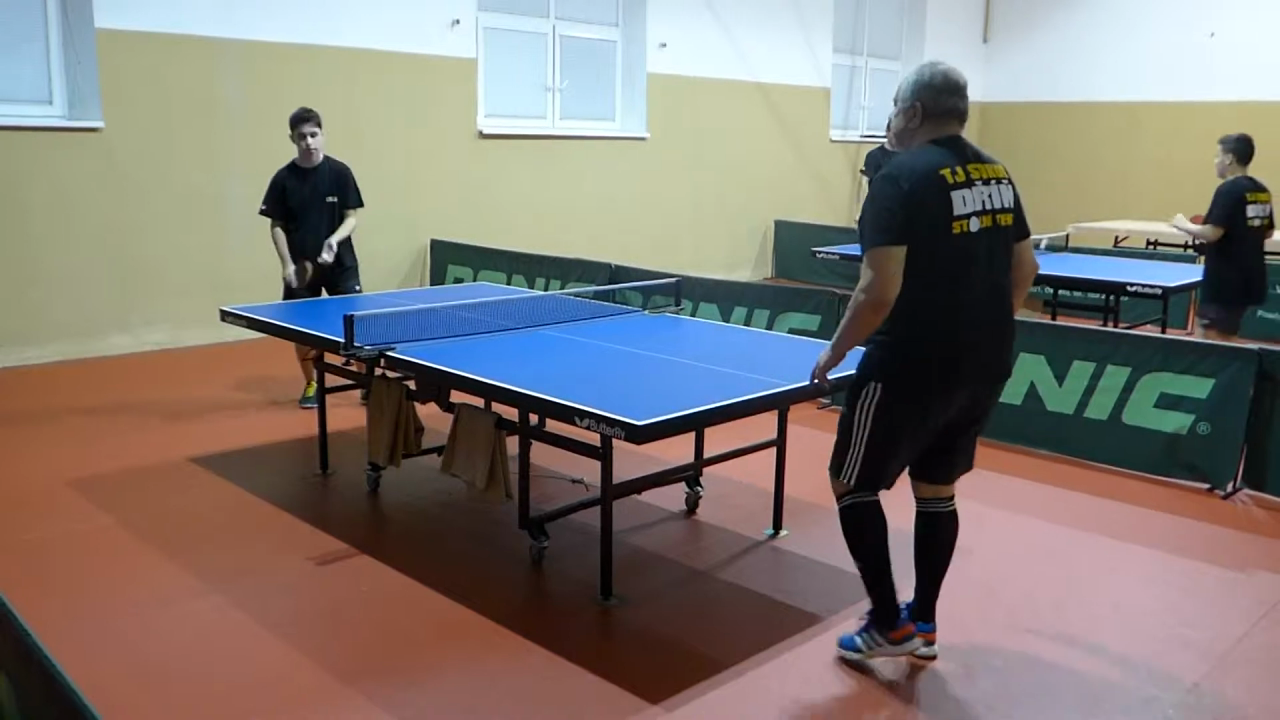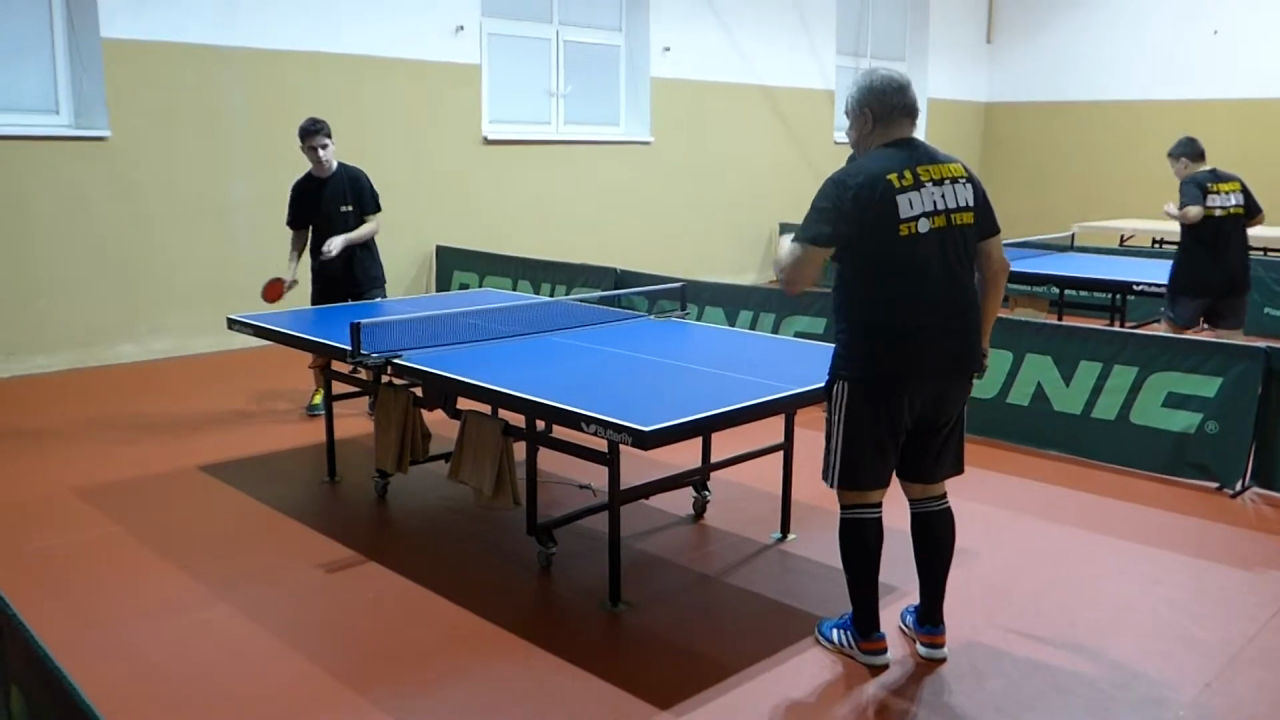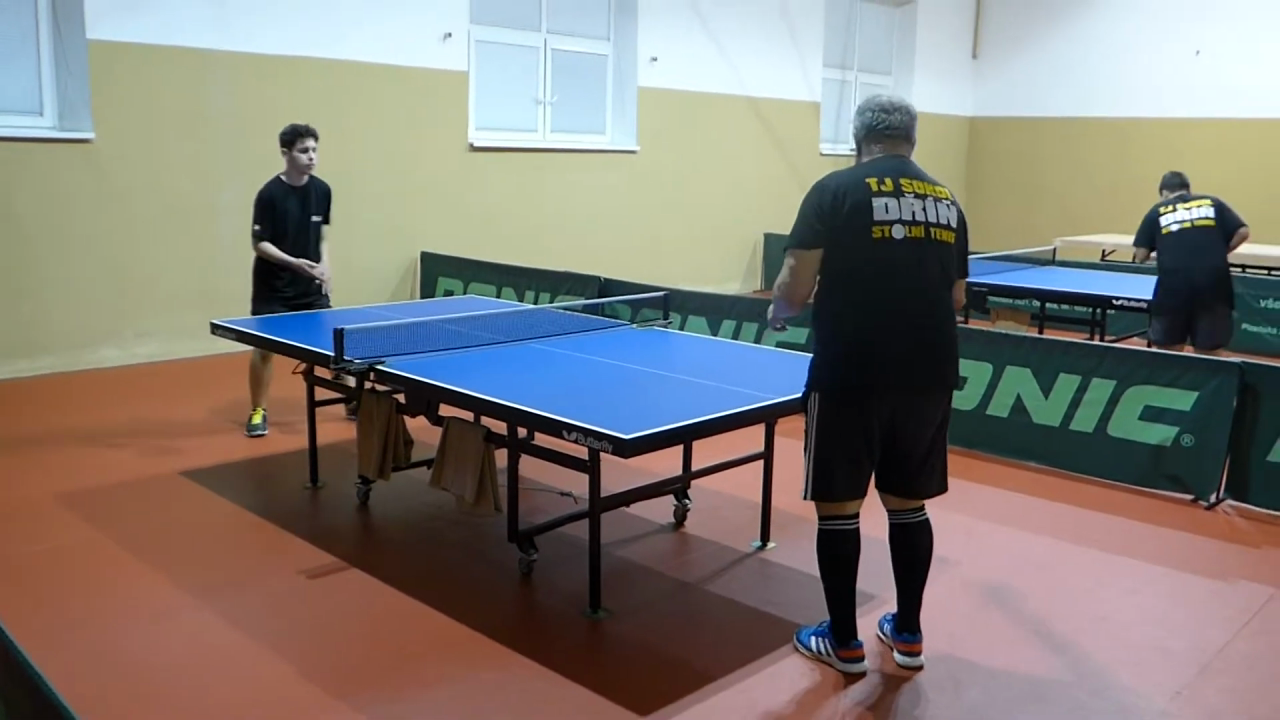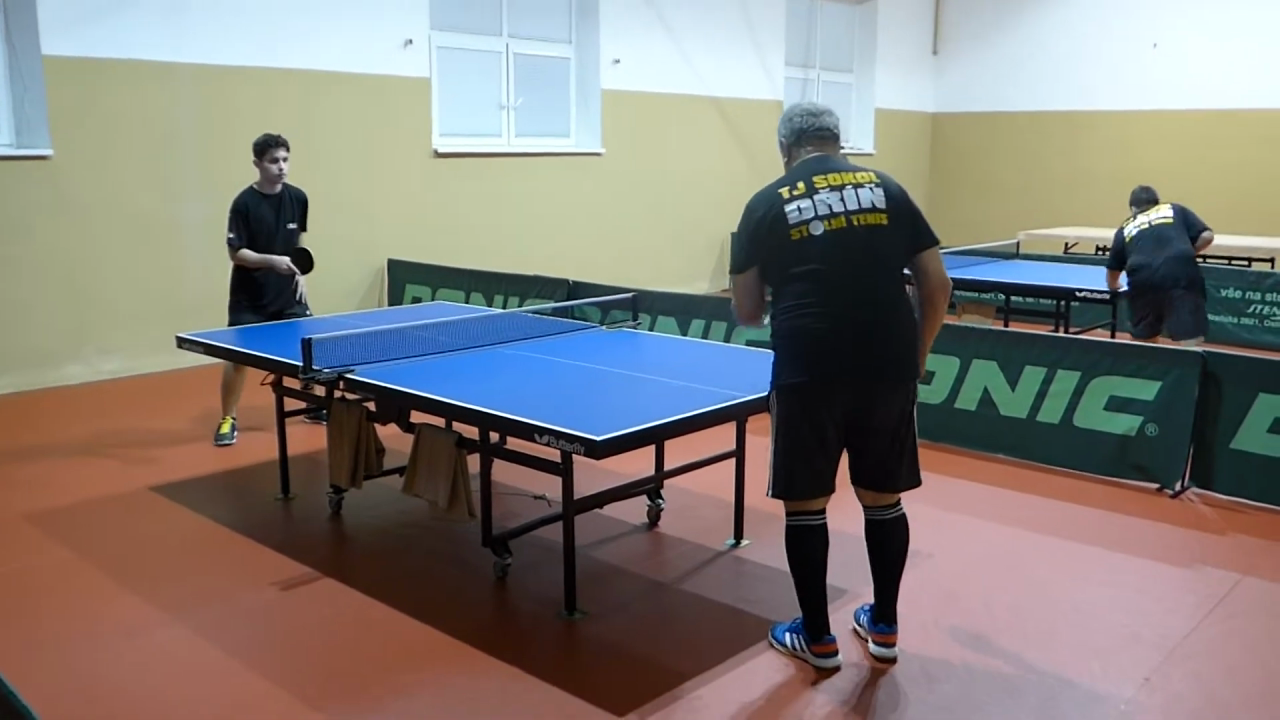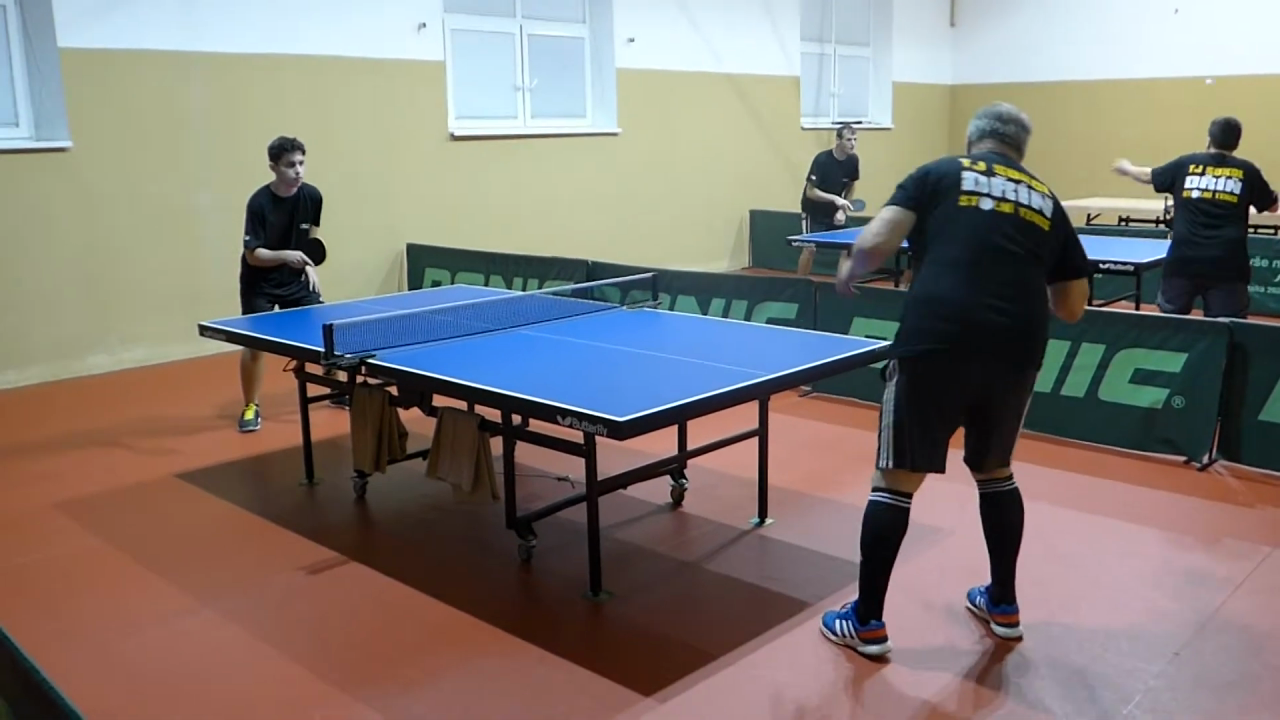
dt=1s
person 1, frame 1
left shoulder: (901, 177)
right shoulder: (997, 175)
left elbow: (878, 291)
right elbow: (1023, 270)
left wrist: (834, 351)
left hip: (908, 369)
right hip: (981, 368)
left knee: (853, 485)
right knee: (936, 491)
left ankle: (888, 622)
right ankle: (922, 620)
person 1, frame 2
left shoulder: (852, 182)
right shoulder: (961, 175)
left elbow: (795, 277)
right elbow: (996, 267)
left wrist: (790, 245)
right wrist: (978, 342)
left hip: (875, 370)
right hip: (948, 366)
left knee: (860, 497)
right knee: (929, 490)
left ankle: (865, 633)
right ankle: (930, 624)
person 1, frame 3
left shoulder: (835, 190)
right shoulder: (947, 202)
left elbow: (795, 287)
left wrist: (777, 313)
left hip: (850, 376)
right hip: (928, 376)
left knee: (838, 506)
right knee: (907, 502)
left ankle: (843, 641)
right ankle: (907, 633)
person 1, frame 4
left shoulder: (766, 204)
right shoulder: (886, 188)
left elbow: (746, 309)
right elbow: (937, 285)
left wrist: (772, 308)
right wrist: (918, 353)
left hip: (807, 372)
right hip: (887, 368)
left knee: (805, 503)
right knee: (882, 498)
left ankle: (817, 636)
right ankle: (884, 625)
person 1, frame 5
left shoulder: (937, 175)
right shoulder: (1047, 201)
left elbow: (871, 245)
right elbow: (1073, 305)
left wrist: (848, 268)
left hip: (937, 340)
right hip: (1017, 349)
left knee: (895, 479)
right knee: (993, 472)
left ankle: (867, 620)
right ankle: (1003, 603)
person 2, frame 1
left shoulder: (340, 172)
right shoulder: (283, 178)
left elbow: (351, 217)
right elbow: (276, 225)
left wrist: (335, 240)
right wrist: (287, 262)
left hip: (340, 264)
right hip: (301, 267)
right ankle: (311, 384)
person 2, frame 2
left shoulder: (355, 179)
right shoulder: (301, 189)
left elbow: (373, 225)
right elbow: (300, 232)
left wrist: (342, 240)
right wrist: (292, 267)
left hip: (364, 273)
right hip: (326, 276)
right ankle: (320, 390)
person 2, frame 3
left shoulder: (321, 190)
right shoulder: (269, 194)
right elbow: (259, 244)
left wrist: (324, 262)
right wrist: (293, 262)
left hip: (311, 284)
right hip: (273, 285)
right knee: (264, 347)
left ankle: (353, 401)
right ankle: (258, 411)
person 2, frame 4
left shoulder: (298, 198)
right shoulder: (244, 203)
right elbow: (236, 253)
left wrist: (298, 272)
right wrist: (272, 260)
left hip: (287, 290)
right hip: (250, 294)
left ankle: (314, 406)
right ankle: (228, 420)
person 2, frame 5
left shoulder: (312, 196)
right shoulder: (259, 202)
right elbow: (253, 255)
left wrist: (309, 264)
right wrist: (285, 255)
left hip: (297, 279)
right hip: (259, 283)
right knee: (254, 344)
right ankle: (251, 406)
person 3, frame 1
left shoulder: (1229, 190)
right shoulder: (1262, 191)
left elbow: (1212, 233)
right elbow: (1268, 231)
left wrist: (1185, 225)
left hip: (1227, 280)
right hip: (1248, 277)
left knee: (1217, 339)
right knee: (1206, 332)
person 3, frame 2
left shoulder: (1192, 182)
right shoulder: (1235, 182)
left elbow: (1193, 214)
right elbow: (1258, 218)
left wrist: (1174, 213)
left hip: (1196, 275)
right hip: (1233, 275)
left knee: (1171, 329)
right knee: (1232, 336)
person 3, frame 3
left shoulder: (1157, 211)
right shoulder: (1212, 203)
left elbow: (1140, 256)
right elbow: (1242, 232)
left wrist: (1159, 249)
right wrist: (1217, 252)
left hip: (1173, 288)
right hip: (1213, 286)
right knee: (1210, 356)
person 3, frame 4
left shoulder: (1125, 227)
right shoulder: (1175, 209)
left elbow: (1112, 276)
right elbow: (1206, 236)
left wrist: (1114, 286)
left hip: (1143, 281)
right hip: (1181, 277)
right knee: (1190, 347)
person 3, frame 5
left shoulder: (1187, 164)
right shoulder: (1247, 171)
left elbow: (1148, 176)
left wrist: (1127, 168)
left hip: (1184, 259)
right hip: (1226, 263)
